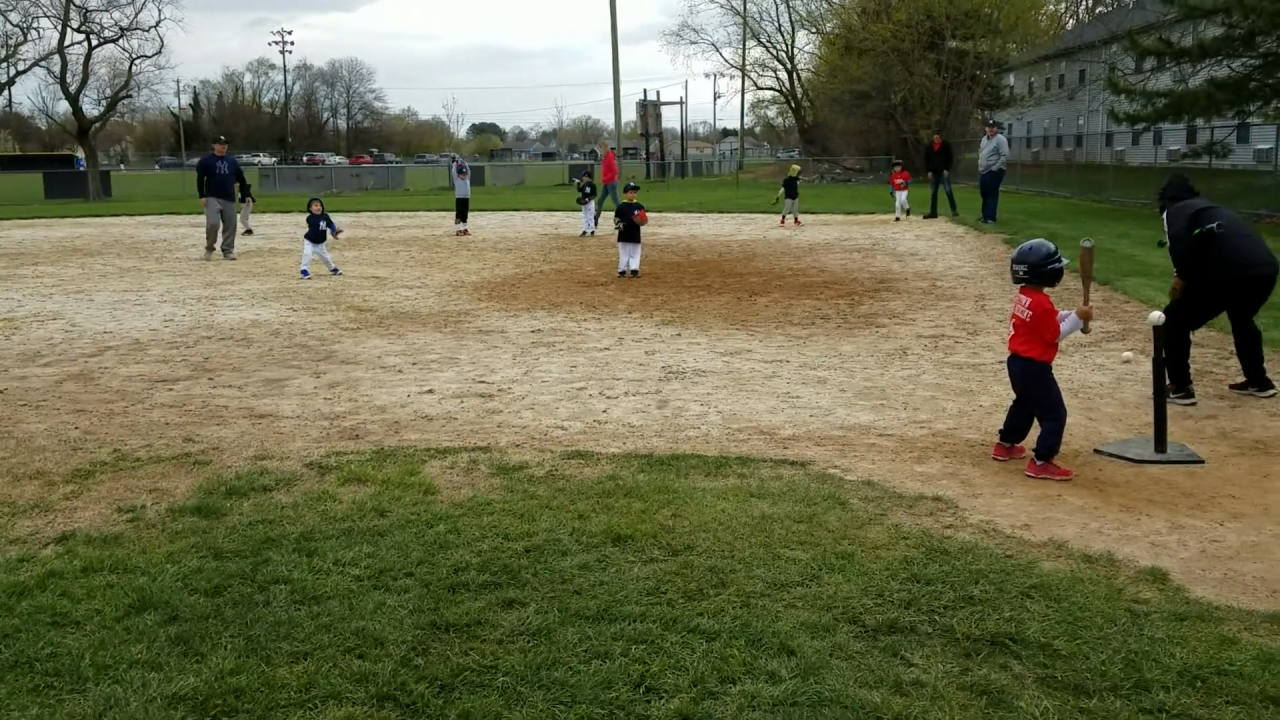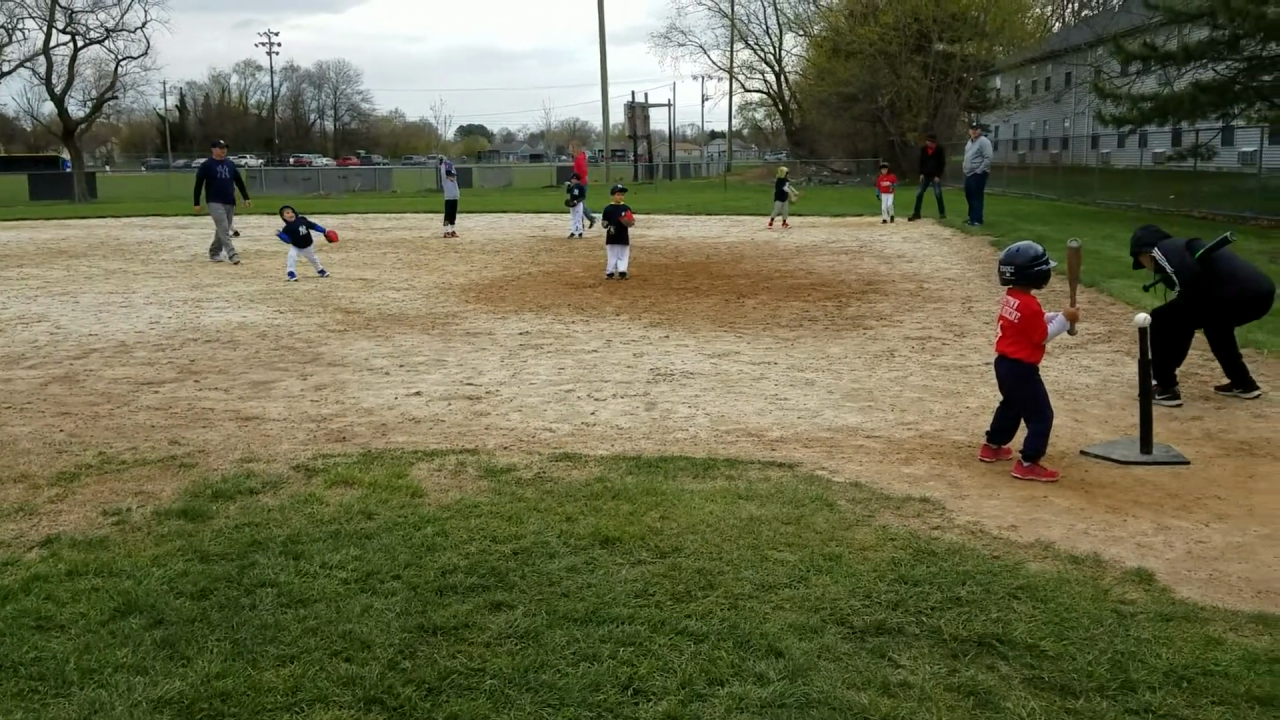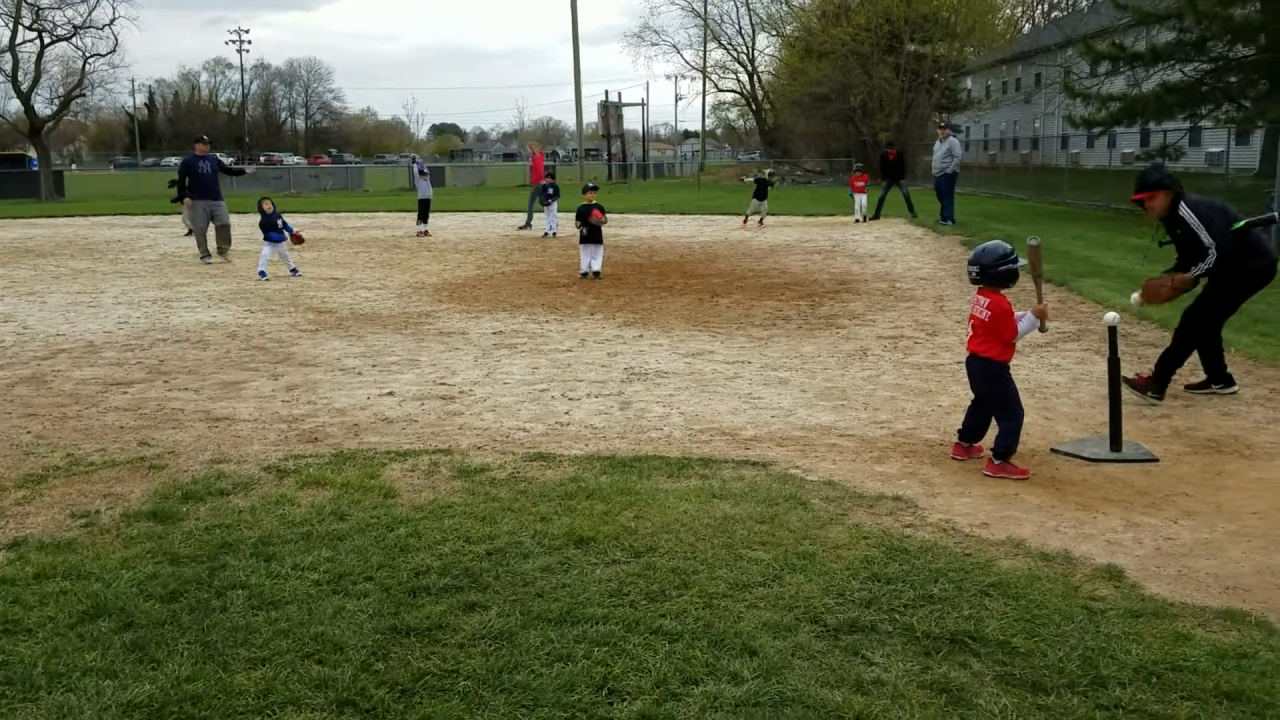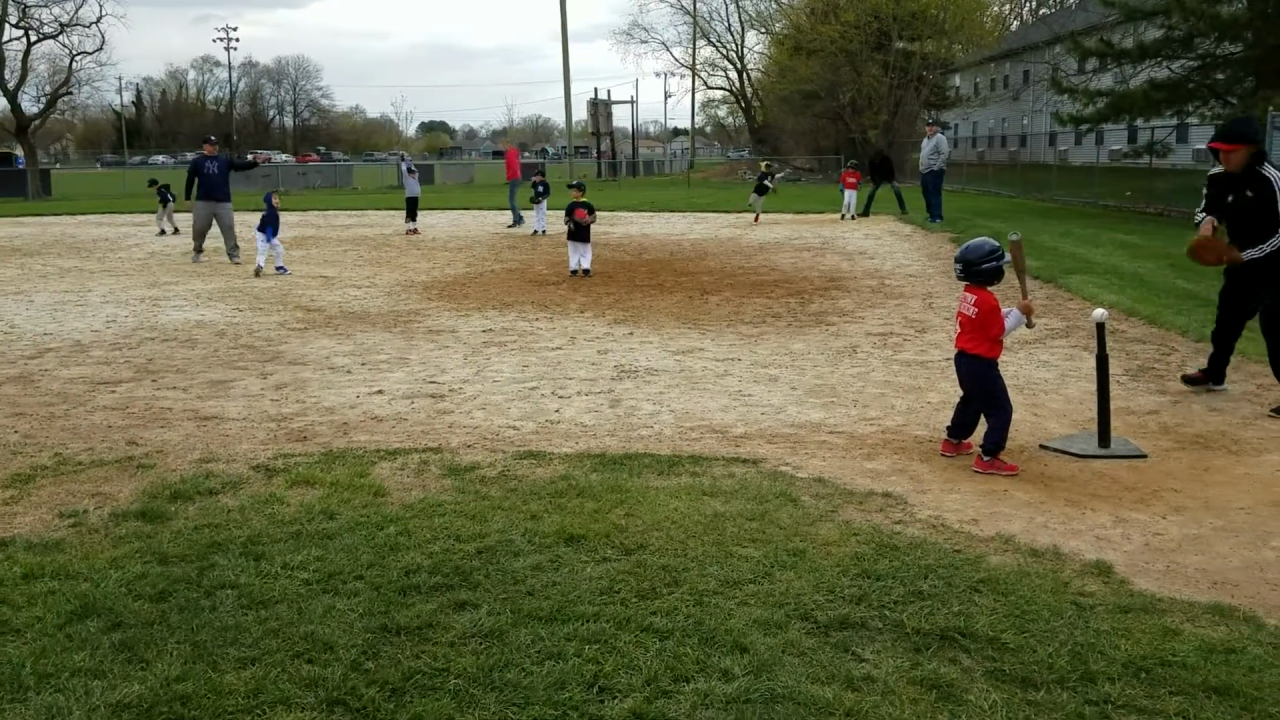
dt=0.4s
person 1, frame 1
left shoulder: (1023, 295)
right shoulder: (1040, 303)
right elbow: (1055, 334)
left wrist: (1072, 314)
right wrist: (1078, 318)
left hip: (1017, 361)
right hip: (1034, 367)
left knee: (1024, 404)
right knee: (1054, 413)
left ankle: (1005, 444)
right ankle: (1041, 462)
person 1, frame 2
left shoulder: (1010, 297)
right shoulder: (1029, 304)
right elbow: (1042, 336)
left wrist: (1057, 316)
right wrist: (1065, 319)
left hip: (1004, 363)
right hip: (1021, 368)
left knee: (1011, 405)
right knee: (1041, 415)
left ankle: (992, 446)
right ankle: (1028, 463)
person 1, frame 3
left shoulder: (980, 296)
right shoulder: (999, 303)
right elbow: (1013, 334)
left wrist: (1026, 315)
right wrist: (1034, 317)
left hip: (975, 361)
right hip: (992, 367)
left knee: (982, 404)
right knee: (1012, 413)
left ankle: (964, 444)
right ankle: (999, 461)
person 1, frame 4
left shoulder: (968, 294)
right shoulder: (986, 300)
right elbow: (999, 331)
left wrist: (1013, 311)
right wrist: (1019, 313)
left hip: (964, 358)
right hip: (981, 364)
left knee: (971, 400)
right knee: (1000, 409)
left ankle: (953, 441)
right ankle: (988, 458)
person 2, frame 1
left shoulder: (1174, 212)
right shoulder: (1215, 210)
left elbow: (1182, 251)
left wrist: (1182, 277)
left hip: (1230, 274)
left knee: (1174, 321)
right knee: (1242, 317)
left ankle: (1180, 388)
right ankle: (1259, 382)
person 2, frame 2
left shoulder: (1161, 249)
left elbow: (1188, 278)
right elbow: (1185, 319)
left wrist: (1178, 301)
left hip: (1233, 296)
left knee: (1160, 321)
right knee: (1214, 319)
left ankle: (1166, 389)
right ankle: (1243, 383)
person 2, frame 3
left shoulder: (1189, 210)
right shoulder: (1174, 216)
left elbow: (1218, 250)
right elbow: (1186, 260)
left wrist: (1193, 276)
left hip: (1252, 265)
right hip: (1249, 265)
left knee: (1195, 319)
right knee: (1205, 316)
left ankle: (1156, 384)
right ankle: (1219, 379)
person 2, frame 4
right shoulder: (1217, 178)
right elbow: (1204, 212)
left wrist: (1246, 256)
right wrist: (1205, 222)
right hip: (1243, 261)
right knee: (1227, 318)
right ankle: (1214, 374)
